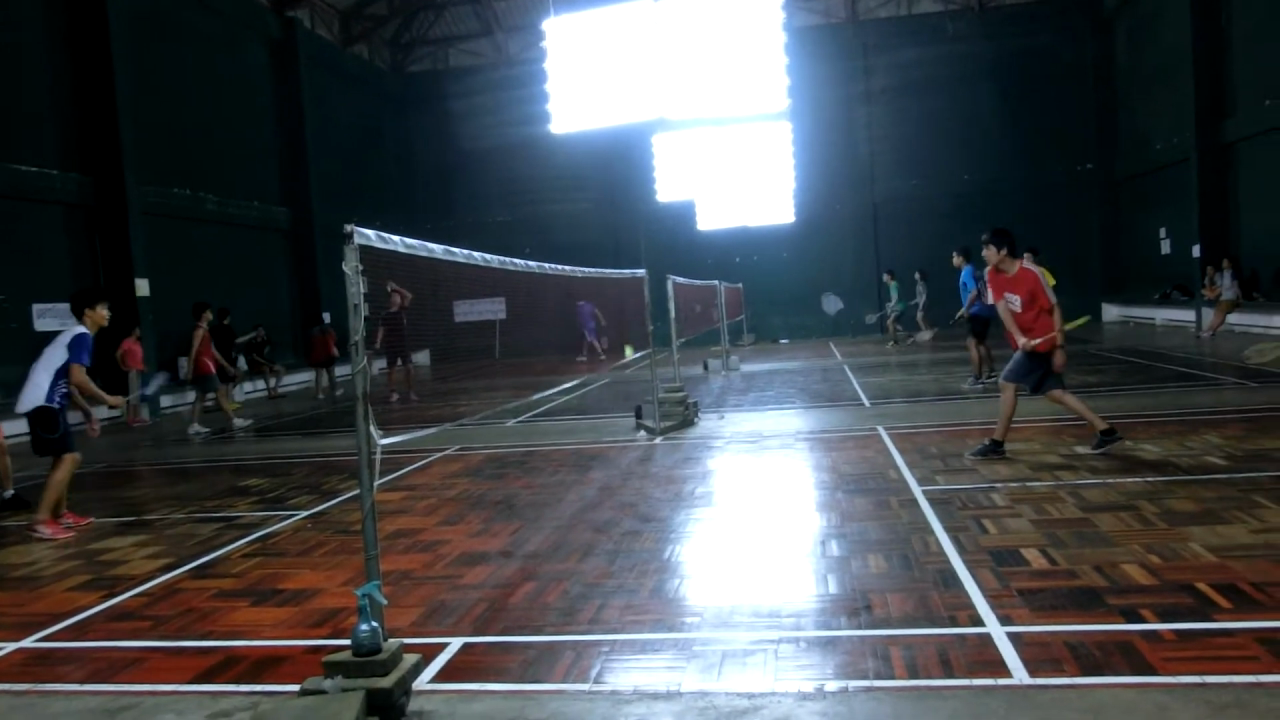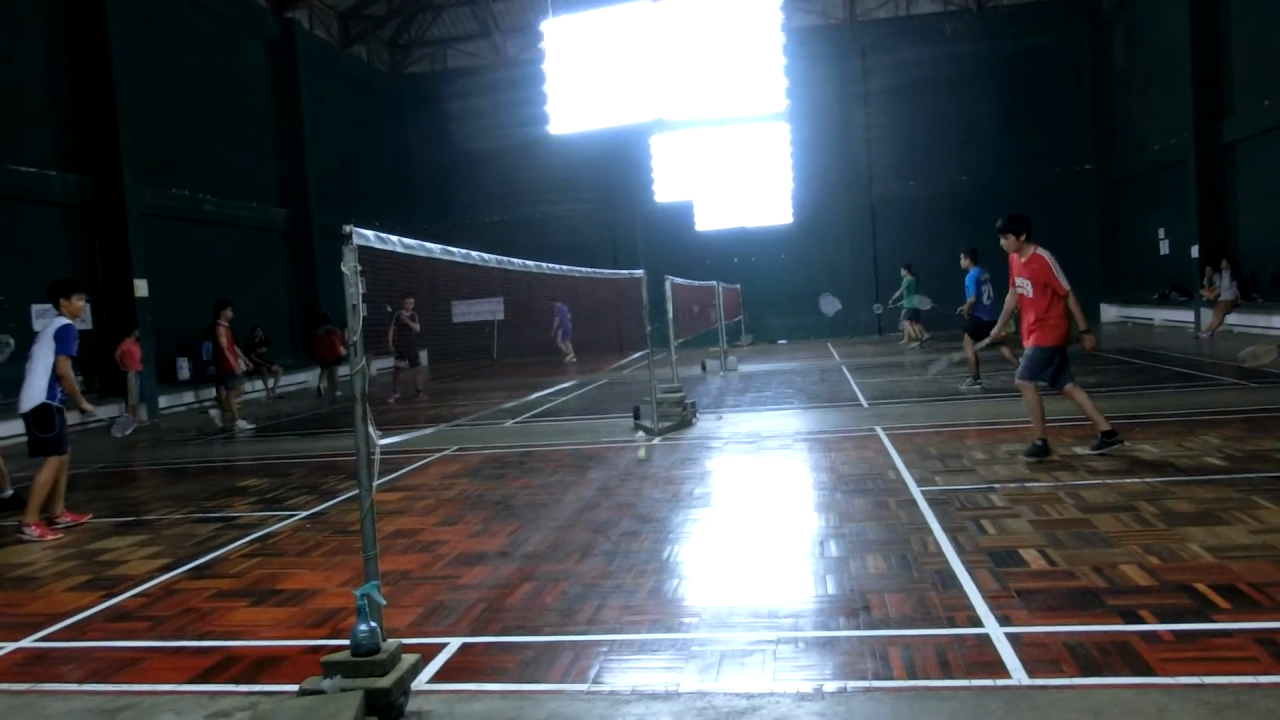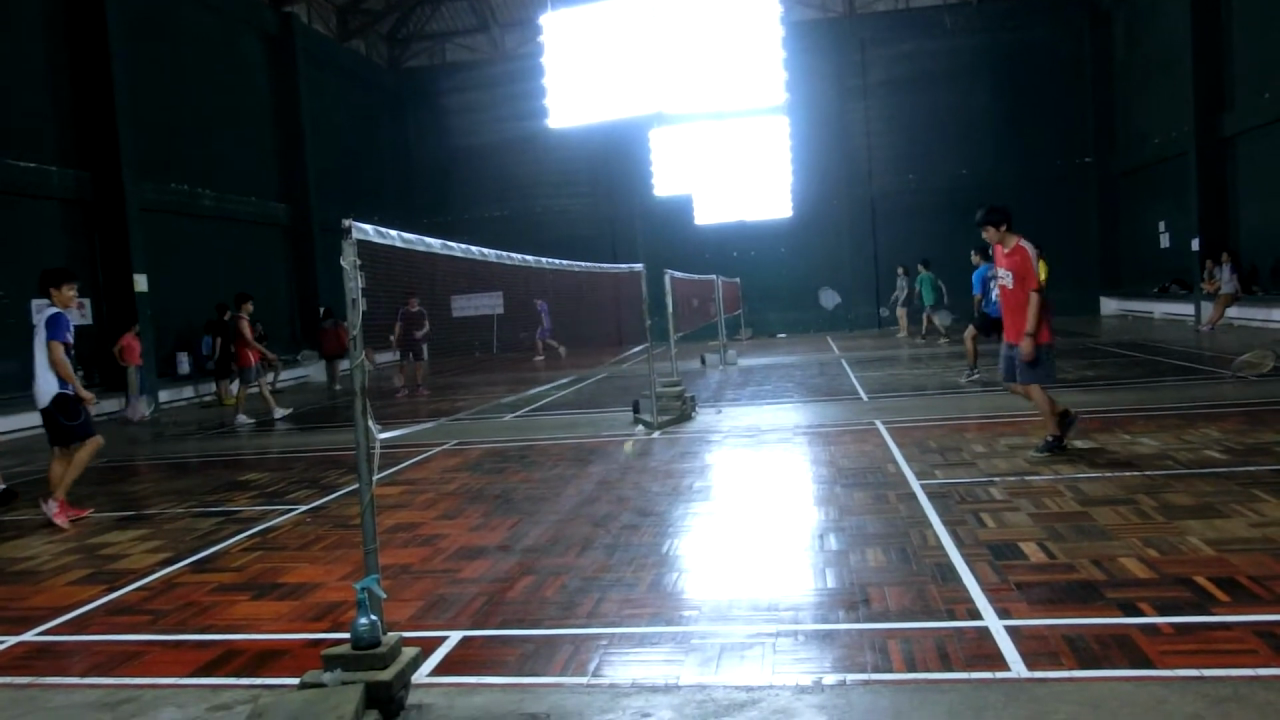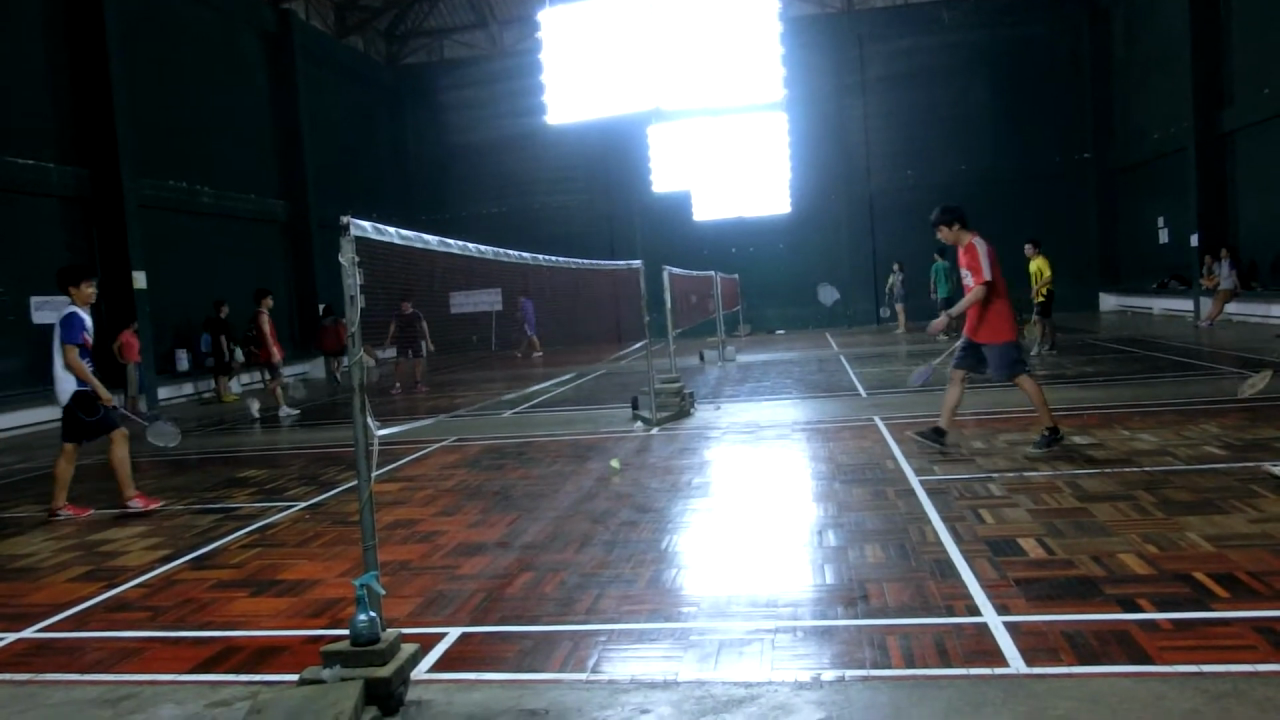
dt=0.3s
person 1, frame 1
left shoulder: (75, 336)
right shoulder: (82, 337)
right elbow: (78, 378)
left wrist: (89, 413)
right wrist: (107, 399)
left hip: (46, 403)
right hip: (43, 404)
left knee: (67, 458)
right knee: (69, 459)
left ankle: (61, 514)
right ankle: (41, 521)
person 1, frame 2
left shoulder: (53, 327)
right shoulder: (66, 327)
right elbow: (63, 369)
right wrist: (81, 402)
left hip: (42, 401)
right hip: (42, 402)
left knee: (62, 455)
right knee: (54, 460)
left ankle: (57, 513)
right ankle: (29, 522)
person 1, frame 3
left shoulder: (49, 318)
right shoulder: (57, 317)
right elbow: (57, 356)
left wrist: (75, 390)
right wrist: (80, 389)
left hip: (49, 394)
right hip: (59, 392)
left knee: (61, 450)
right knee: (93, 442)
left ankle: (62, 506)
right ankle: (55, 499)
person 1, frame 4
left shoulder: (79, 317)
right shoulder: (72, 317)
right elbow: (71, 359)
left wrist: (96, 389)
right wrist: (99, 388)
left hip: (76, 391)
right hip: (79, 390)
left knee: (70, 448)
right knee: (118, 435)
left ankle: (59, 506)
right ankle: (131, 497)
person 2, frame 1
left shoulder: (1032, 274)
right shoulder: (992, 274)
left elbow: (1053, 311)
right elbow: (1002, 307)
left wrist: (1059, 348)
right wrist: (1019, 338)
left hip: (1040, 338)
right hip: (1025, 341)
left knee: (1007, 383)
right knee: (1054, 392)
left ankle: (996, 444)
right ankle: (1106, 431)
person 2, frame 2
left shoulder: (1043, 260)
right shoulder: (1013, 259)
left elbow: (1068, 295)
right elbow: (1013, 294)
left wrist: (1084, 331)
right wrist: (1000, 324)
left hip: (1049, 332)
right hip: (1035, 334)
left knee: (1025, 382)
right knee: (1067, 386)
left ankle: (1041, 442)
right ankle: (1107, 433)
person 2, frame 3
left shoulder: (1026, 251)
right shoulder: (998, 249)
left elbow: (1035, 295)
left wrist: (1028, 335)
left hip: (1030, 332)
right hip: (1013, 331)
left knee: (1030, 383)
right knee: (1013, 383)
left ankle: (1056, 437)
right ankle: (1061, 414)
person 2, frame 4
left shoulder: (978, 247)
right shoulder: (962, 248)
left elbow: (981, 290)
left wrist: (948, 316)
left hip: (996, 327)
right hip: (975, 327)
left knee: (1018, 376)
right knee: (956, 374)
left ankle: (1052, 430)
right ankle: (940, 431)
